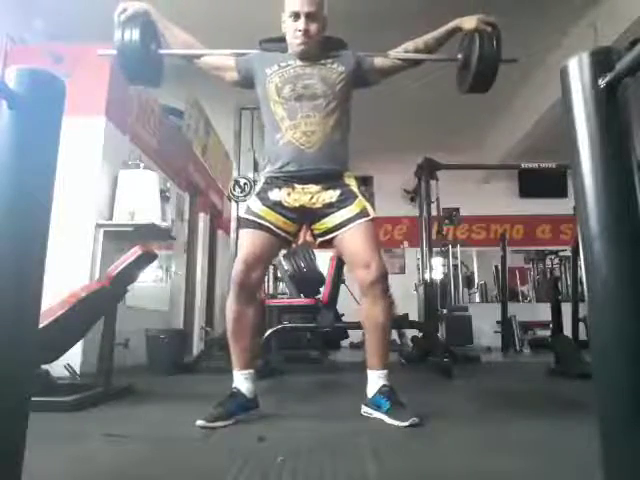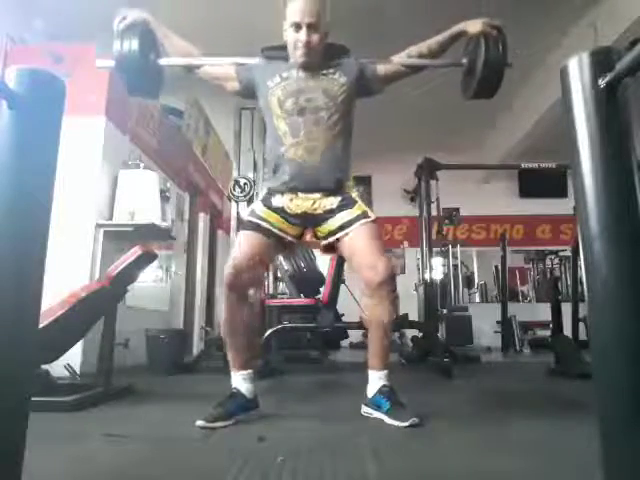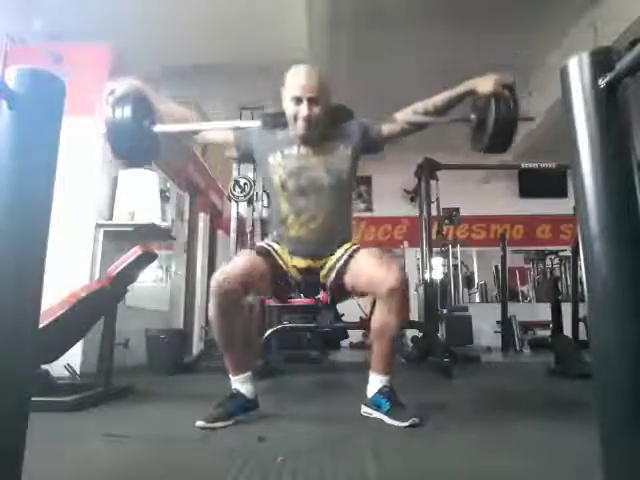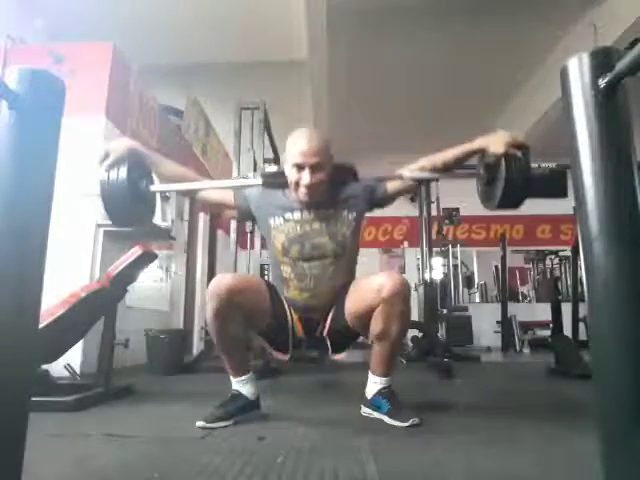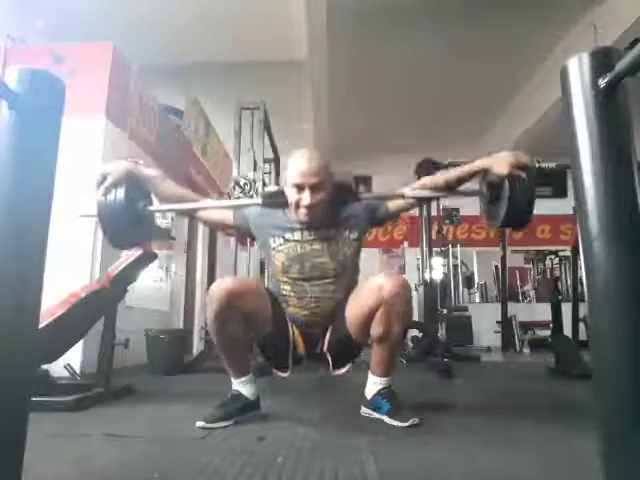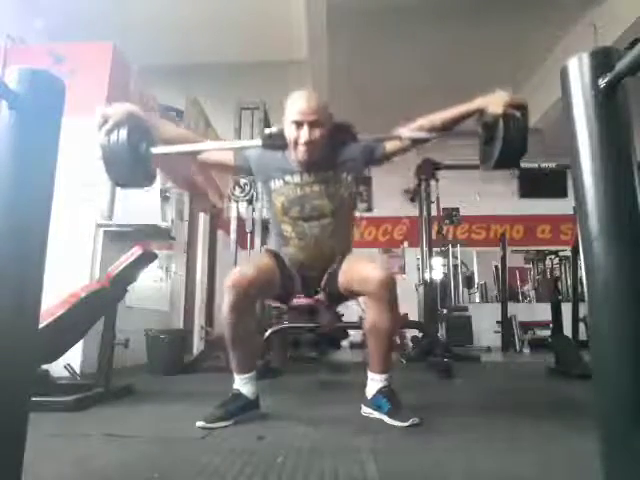
dt=0.4s
person 1, frame 1
left shoulder: (347, 64)
right shoulder: (261, 64)
left elbow: (405, 54)
right elbow: (198, 54)
left hip: (334, 185)
right hip: (278, 186)
left knee: (373, 277)
right knee: (242, 279)
left ankle: (378, 391)
right ankle: (243, 390)
person 1, frame 2
left shoulder: (349, 72)
right shoulder: (263, 74)
left elbow: (408, 60)
right elbow: (201, 65)
left hip: (336, 198)
right hip: (279, 198)
left knee: (380, 275)
right knee: (236, 278)
left ankle: (378, 392)
right ankle: (242, 390)
person 1, frame 3
left shoulder: (351, 136)
right shoulder: (262, 140)
left elbow: (412, 117)
right elbow: (196, 127)
left wrist: (471, 87)
right wrist: (142, 90)
left hip: (337, 255)
right hip: (283, 254)
left knee: (393, 281)
right knee: (224, 284)
left ankle: (378, 392)
right ankle: (242, 391)
person 1, frame 4
left shoulder: (355, 196)
right shoulder: (263, 201)
left elbow: (419, 170)
right elbow: (193, 185)
left wrist: (482, 144)
right wrist: (138, 150)
left hip: (340, 314)
right hip: (283, 315)
left knee: (393, 286)
right knee: (222, 290)
left ankle: (378, 392)
right ankle: (244, 392)
person 1, frame 5
left shoulder: (356, 214)
right shoulder: (262, 219)
left elbow: (422, 188)
right elbow: (194, 204)
left wrist: (486, 163)
right wrist: (135, 170)
left hip: (341, 327)
right hip: (283, 329)
left knee: (394, 288)
right knee: (223, 293)
left ankle: (378, 391)
right ankle: (243, 392)
person 1, frame 6
left shoulder: (353, 155)
right shoulder: (263, 159)
left elbow: (416, 130)
right elbow: (196, 148)
left wrist: (480, 103)
right wrist: (137, 114)
left hip: (336, 262)
right hip: (284, 261)
left knee: (380, 280)
right knee: (238, 283)
left ankle: (377, 391)
right ankle: (245, 392)
